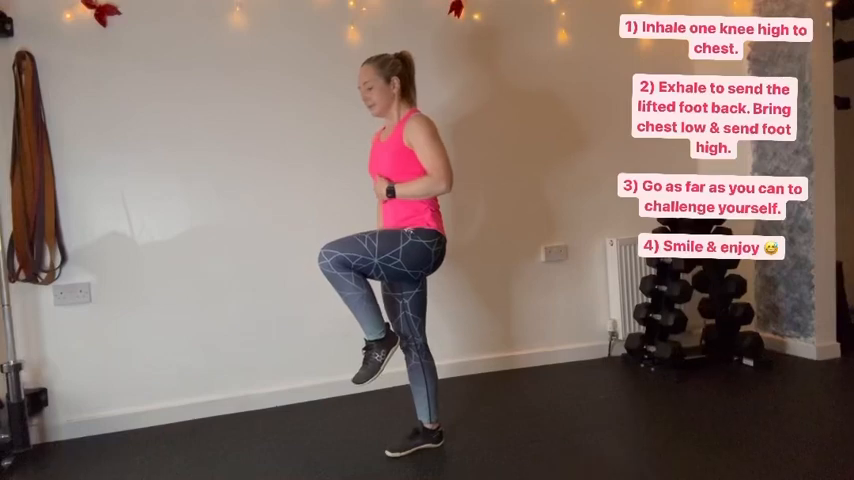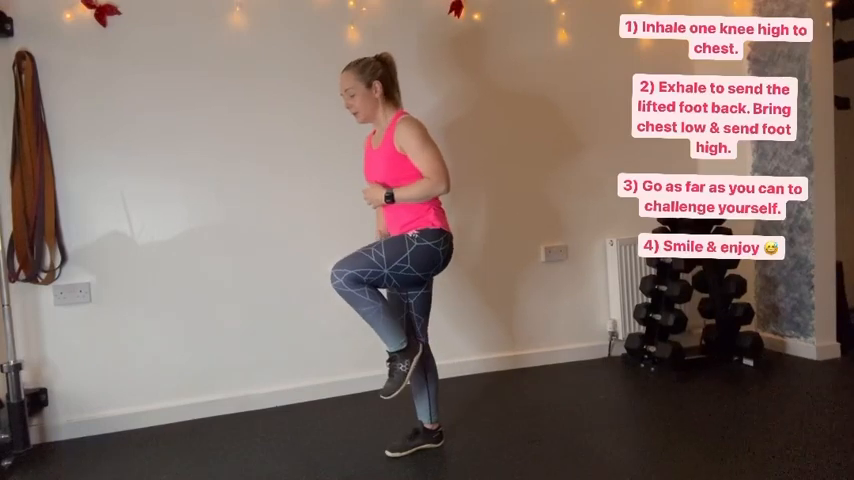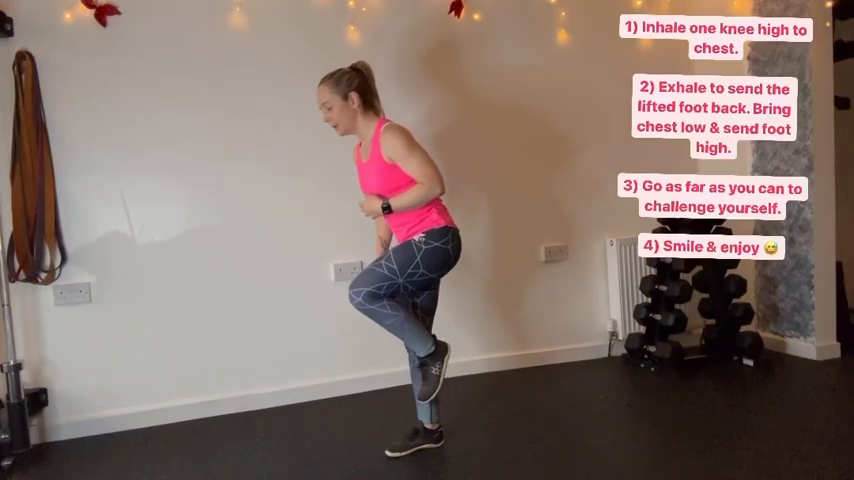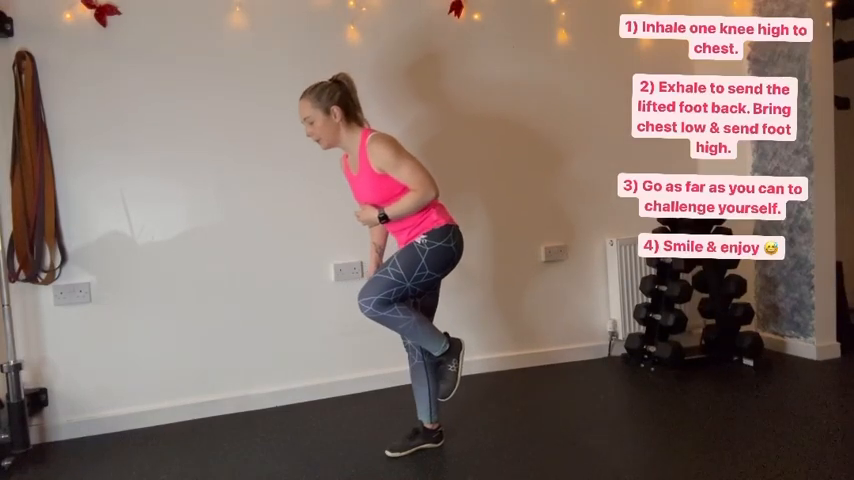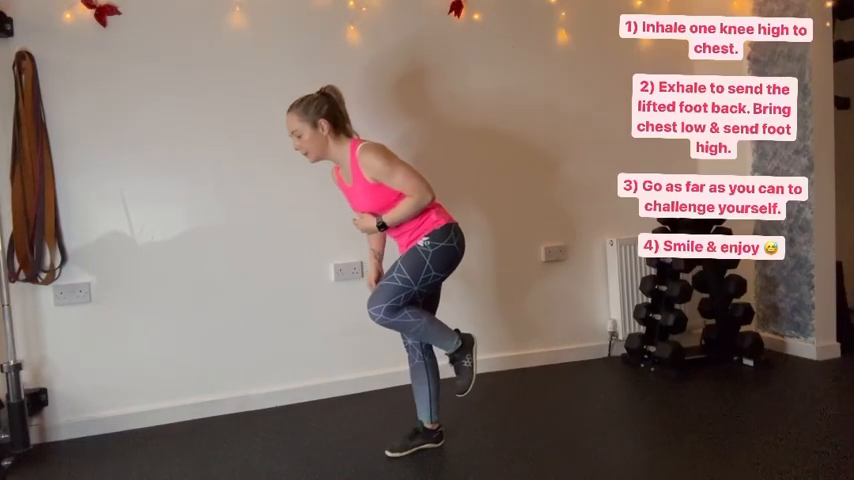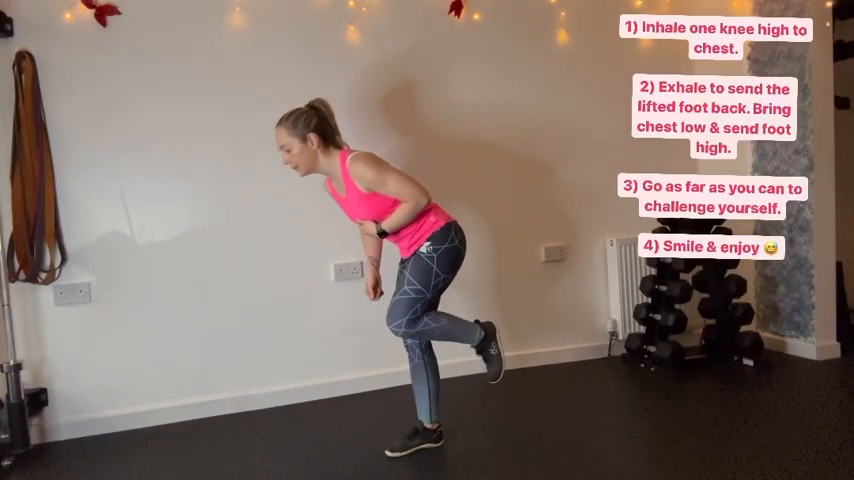
dt=0.5s
person 1, frame 1
left shoulder: (417, 125)
right shoulder: (380, 137)
left elbow: (441, 181)
left wrist: (391, 190)
right wrist: (375, 256)
left hip: (421, 242)
right hip: (400, 248)
left knee: (333, 257)
right knee: (412, 342)
left ankle: (378, 338)
right ankle: (429, 428)
person 1, frame 2
left shoulder: (406, 128)
right shoulder: (372, 140)
left elbow: (439, 182)
left wrist: (388, 194)
right wrist: (379, 258)
left hip: (427, 241)
right hip: (408, 247)
left knee: (344, 275)
right knee: (413, 341)
left ankle: (400, 350)
right ankle: (429, 428)
person 1, frame 3
left shoulder: (391, 136)
right shoulder: (361, 150)
left elbow: (434, 185)
left wrist: (383, 205)
right wrist: (380, 258)
left hip: (435, 240)
right hip: (416, 246)
left knee: (362, 292)
right knee: (413, 341)
left ankle: (432, 350)
right ankle: (429, 428)
person 1, frame 4
left shoulder: (377, 146)
right shoulder: (348, 162)
left elbow: (427, 190)
left wrist: (380, 215)
right wrist: (375, 261)
left hip: (437, 239)
right hip: (417, 248)
left knee: (371, 300)
right knee: (414, 342)
left ankle: (446, 349)
right ankle: (429, 429)
person 1, frame 5
left shoulder: (368, 155)
right shoulder: (340, 172)
left elbow: (423, 194)
left wrist: (379, 222)
right wrist: (375, 263)
left hip: (438, 239)
right hip: (418, 249)
left knee: (382, 307)
right knee: (414, 341)
left ankle: (458, 345)
right ankle: (429, 428)
person 1, frame 6
left shoulder: (359, 166)
right shoulder: (331, 183)
left elbow: (419, 198)
left wrist: (382, 229)
right wrist: (372, 269)
left hip: (439, 240)
right hip: (414, 252)
left knee: (401, 320)
right knee: (414, 341)
left ankle: (482, 336)
right ankle: (429, 428)
